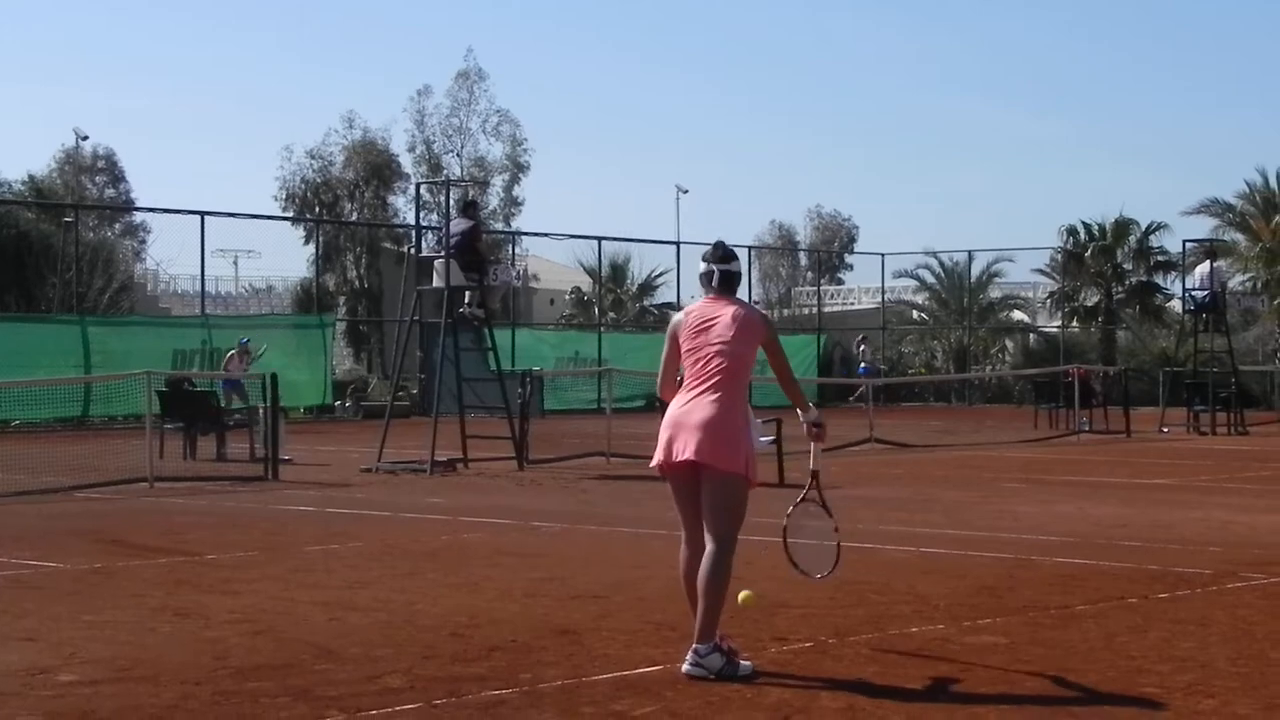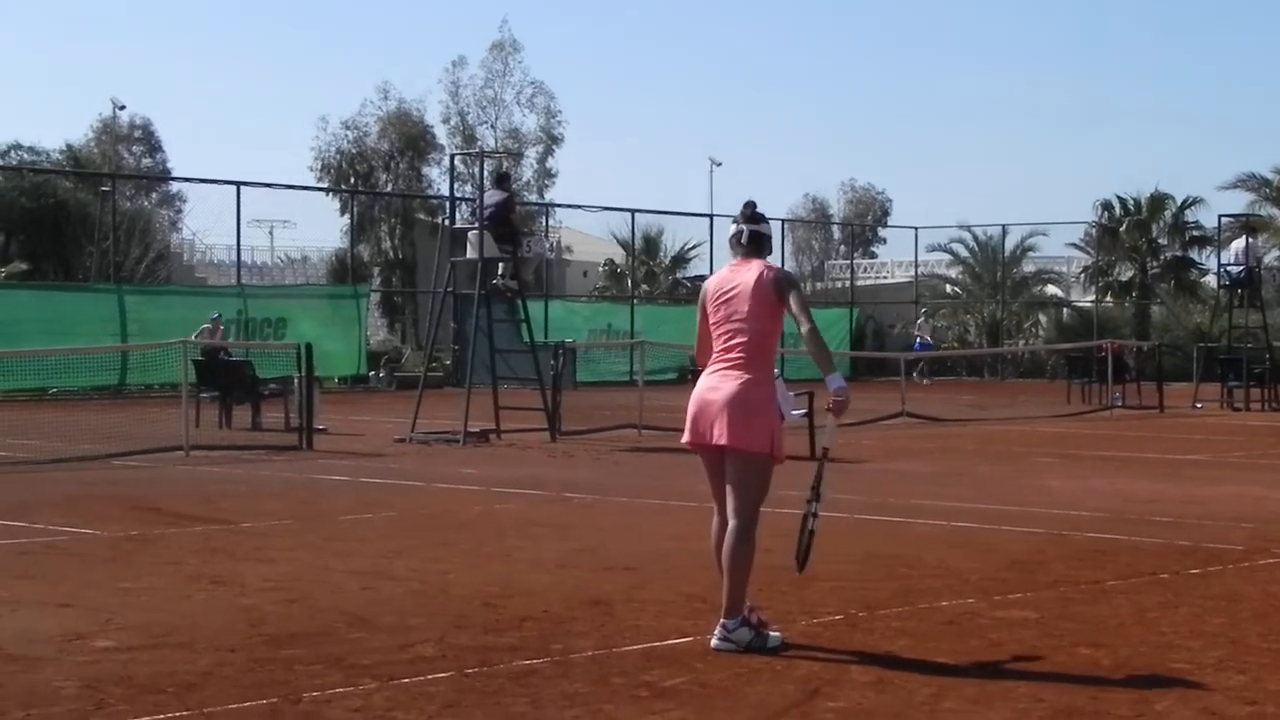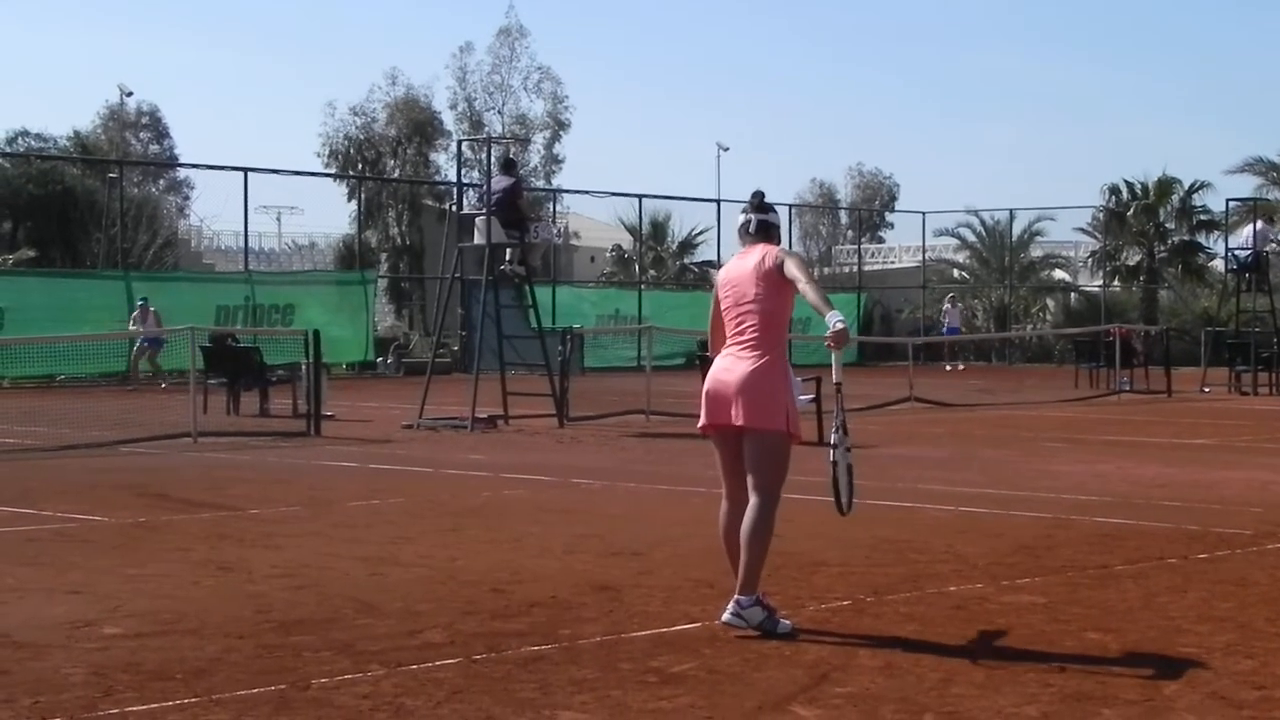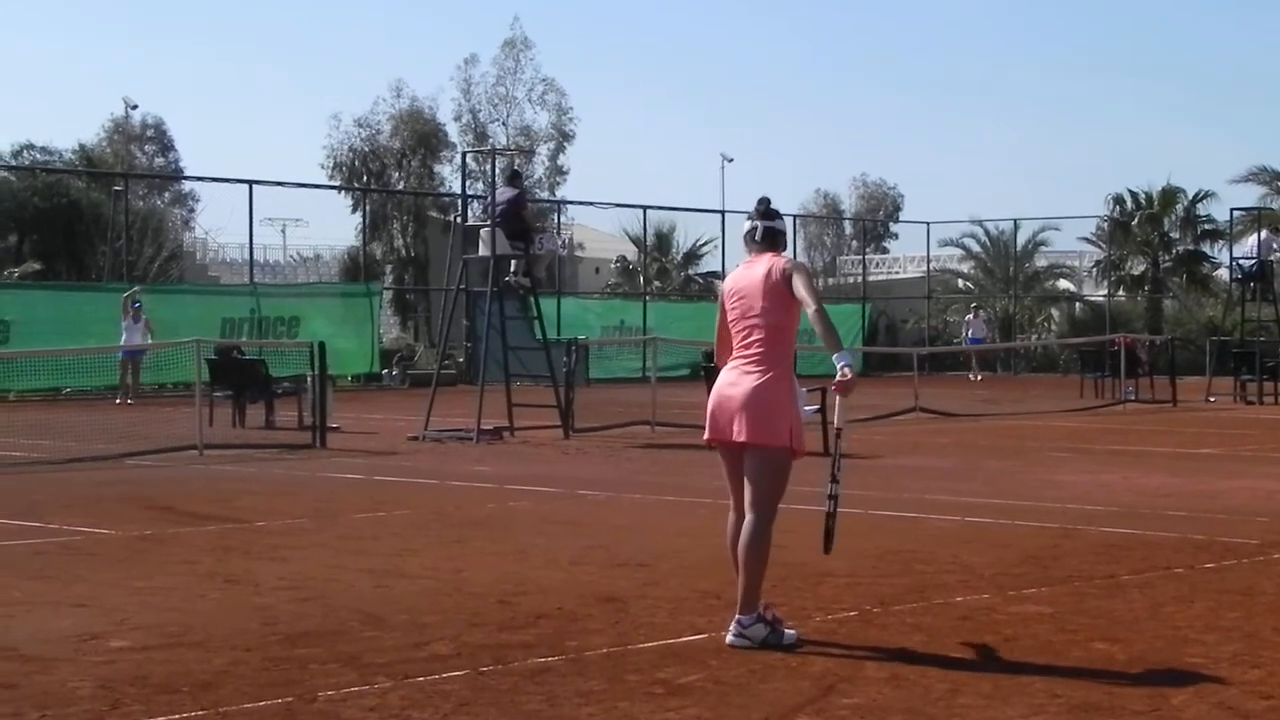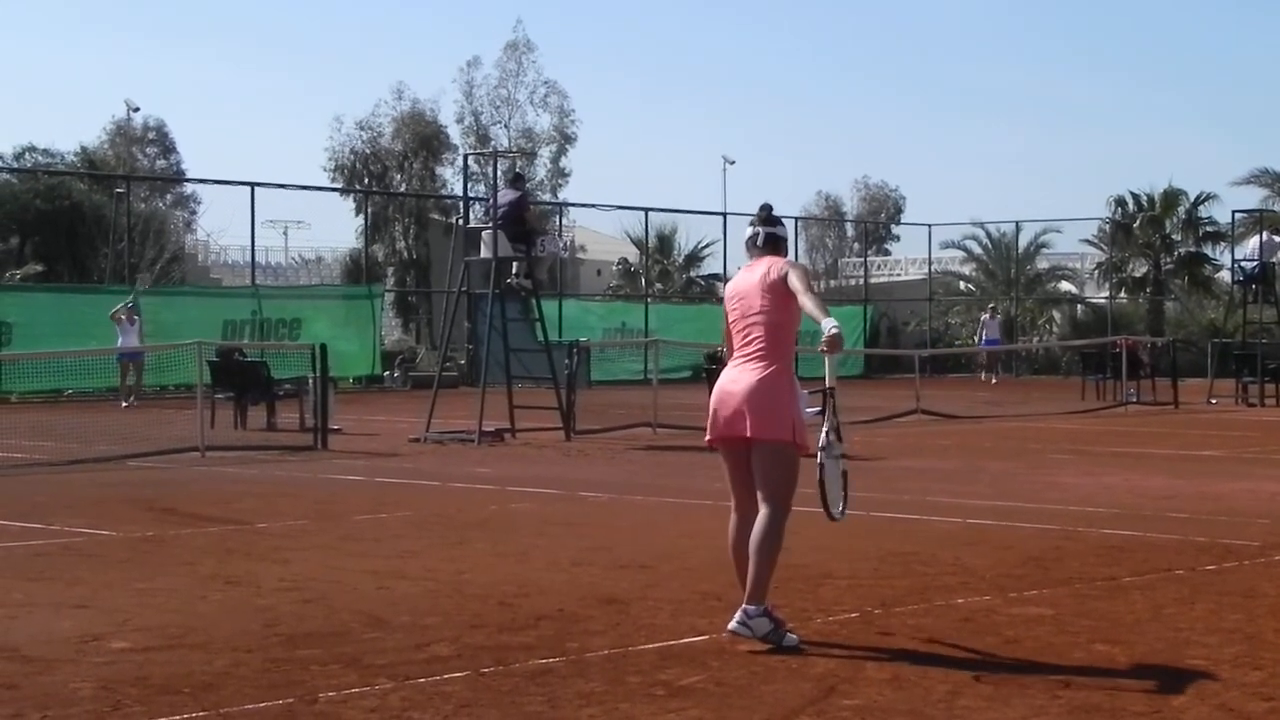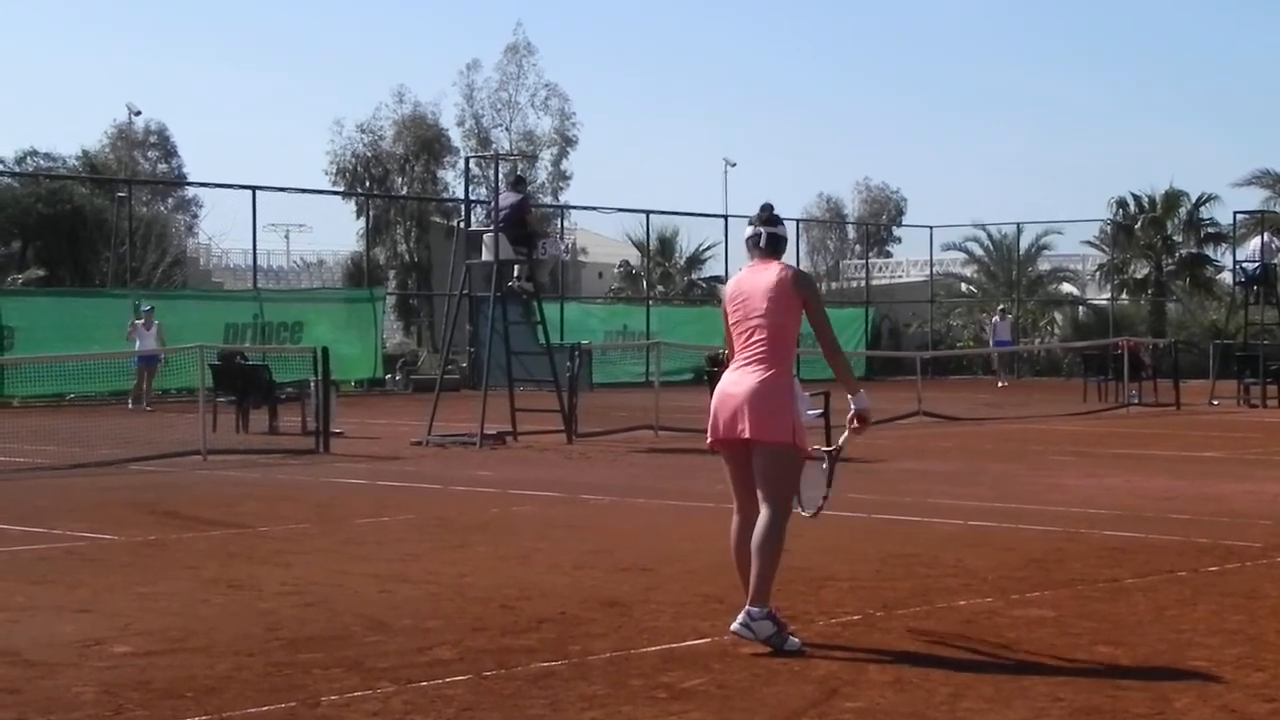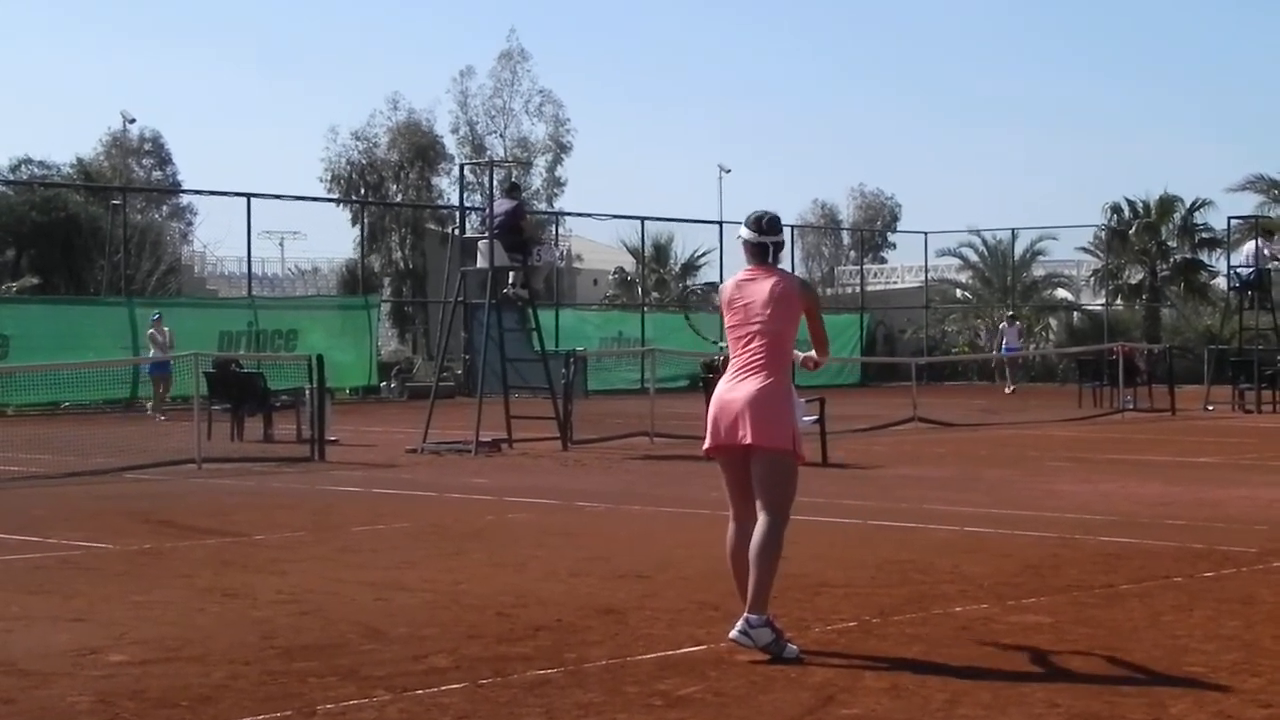
dt=0.7s
person 1, frame 1
left shoulder: (681, 319)
right shoulder: (755, 319)
right elbow: (786, 379)
right wrist: (809, 415)
left hip: (678, 424)
right hip: (721, 428)
left knee: (694, 538)
right knee: (720, 542)
left ankle: (707, 639)
right ankle: (703, 650)
person 1, frame 2
left shoulder: (711, 285)
right shoulder: (777, 278)
right elbow: (808, 327)
right wrist: (835, 381)
left hip: (707, 397)
right hip: (748, 402)
left knee: (725, 512)
right knee: (743, 516)
left ankle: (737, 611)
right ankle: (730, 626)
person 1, frame 3
left shoulder: (724, 273)
right shoulder: (780, 257)
right elbow: (805, 283)
right wrist: (835, 319)
left hip: (720, 380)
right hip: (761, 381)
left knee: (735, 496)
right knee: (763, 497)
left ankle: (745, 596)
right ankle: (745, 601)
person 1, frame 4
left shoulder: (730, 281)
right shoulder: (789, 269)
right elbow: (814, 309)
right wrist: (843, 361)
left hip: (726, 394)
right hip: (767, 396)
left knee: (741, 509)
right knee: (761, 512)
left ankle: (751, 608)
right ankle: (746, 622)
person 1, frame 5
left shoulder: (733, 285)
right shoulder: (787, 268)
right elbow: (804, 293)
right wrist: (829, 324)
left hip: (727, 390)
right hip: (767, 392)
left knee: (744, 507)
right knee: (774, 506)
left ankle: (753, 607)
right ankle: (752, 610)
person 1, frame 6
left shoulder: (731, 286)
right shoulder: (795, 279)
right elbow: (829, 344)
right wrist: (857, 398)
left hip: (727, 393)
right hip: (769, 395)
left knee: (746, 508)
right knee: (775, 508)
left ankle: (756, 608)
right ankle: (755, 612)
person 1, frame 7
left shoulder: (727, 290)
right shoulder: (799, 288)
right elbow: (822, 347)
right wrist: (813, 358)
left hip: (725, 399)
right hip: (767, 402)
left knee: (742, 515)
right knee: (772, 516)
left ankle: (752, 616)
right ankle: (754, 620)
